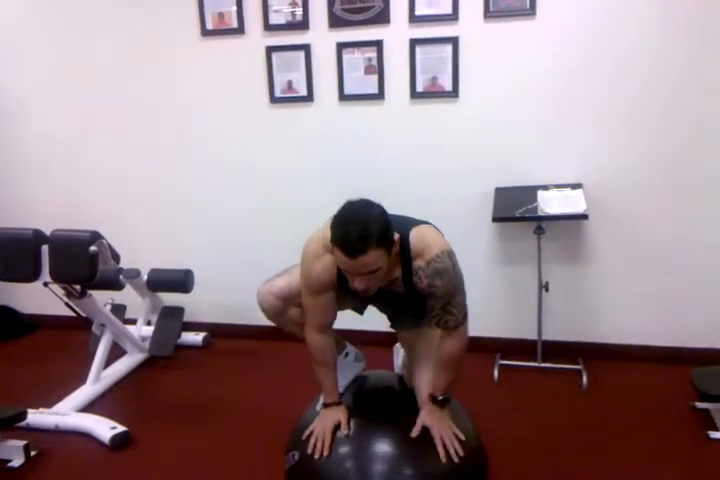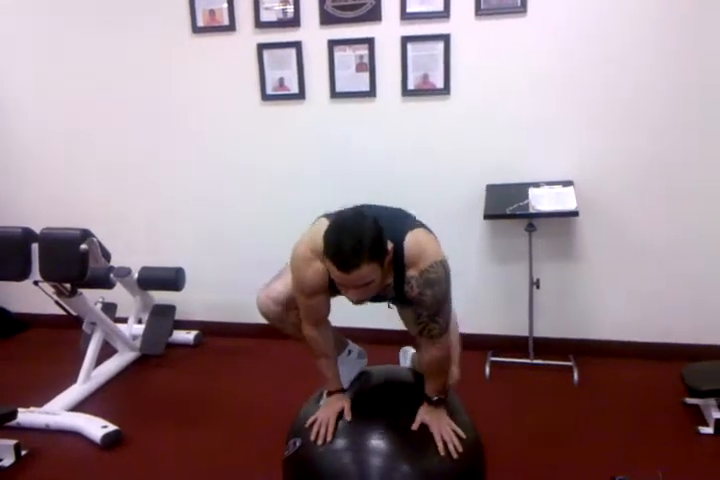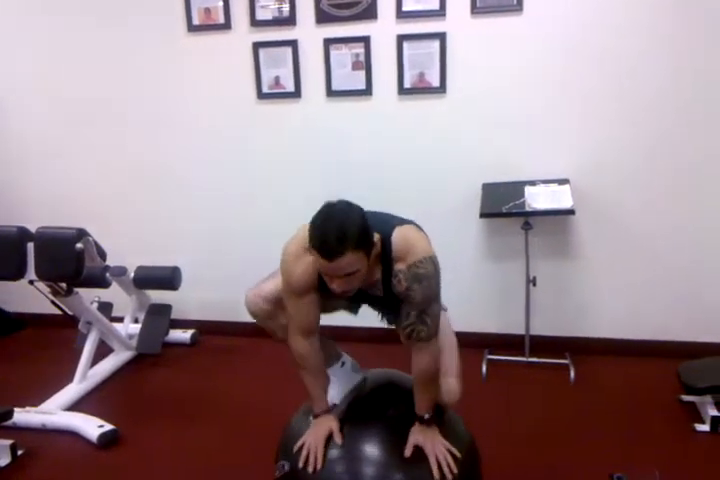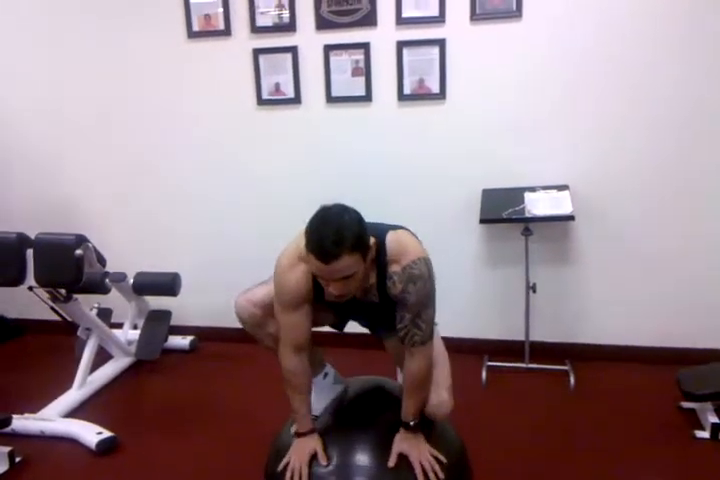
dt=0.4s
person 1, frame 1
left shoulder: (432, 258)
right shoulder: (319, 253)
left elbow: (454, 333)
right elbow: (318, 330)
left wrist: (438, 404)
right wrist: (332, 402)
left hip: (414, 301)
left knee: (429, 401)
right knee: (269, 297)
left ankle: (408, 364)
right ankle: (345, 359)
person 1, frame 2
left shoulder: (425, 264)
right shoulder: (309, 254)
left elbow: (435, 342)
right elbow: (314, 325)
left wrist: (434, 404)
right wrist: (335, 391)
left hip: (408, 278)
left knee: (448, 374)
right knee: (270, 303)
left ankle: (415, 362)
right ankle: (347, 357)
person 1, frame 3
left shoulder: (412, 260)
right shoulder: (298, 254)
left elbow: (424, 348)
right elbow: (302, 335)
left wrist: (424, 422)
right wrist: (322, 412)
left hip: (402, 297)
left knee: (448, 391)
right knee: (258, 301)
right ankle: (340, 369)
person 1, frame 4
left shoulder: (408, 263)
right shoulder: (292, 265)
left elbow: (418, 352)
right elbow: (293, 351)
left wrist: (409, 429)
right wrist: (304, 431)
left hip: (395, 310)
right hip: (329, 307)
left knee: (439, 405)
right knee: (248, 307)
left ankle: (409, 381)
right ankle: (324, 380)
